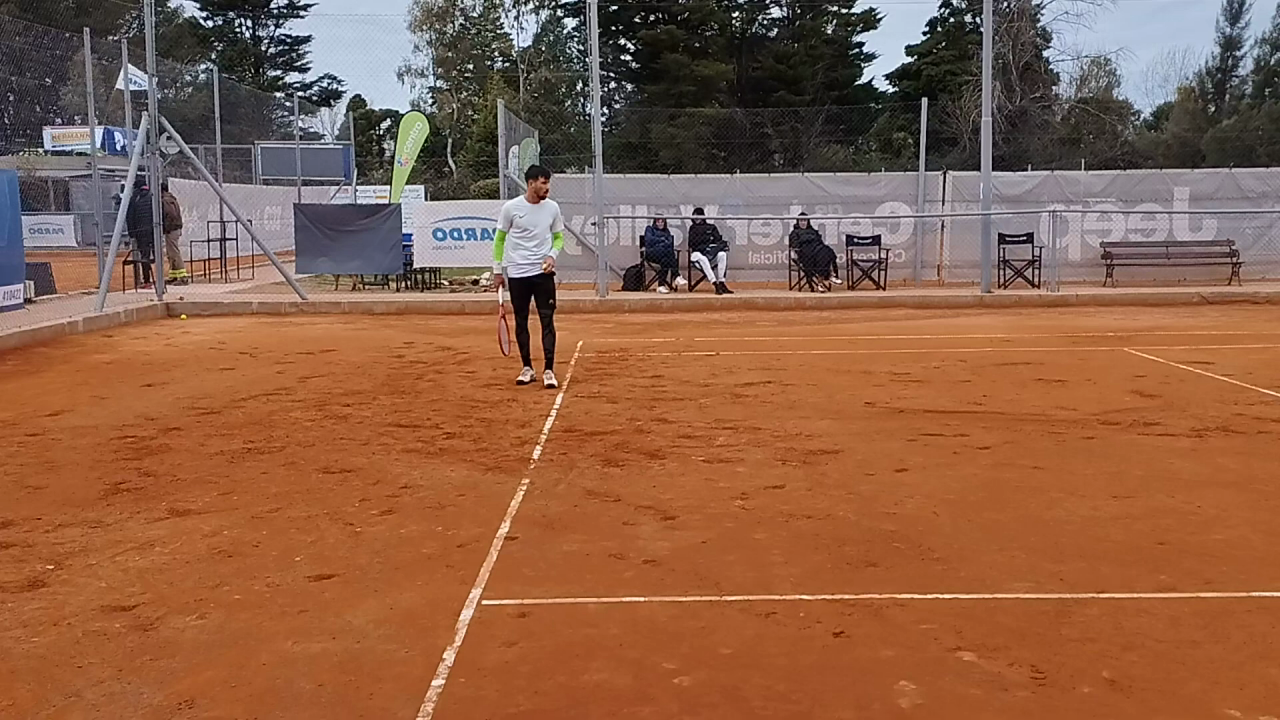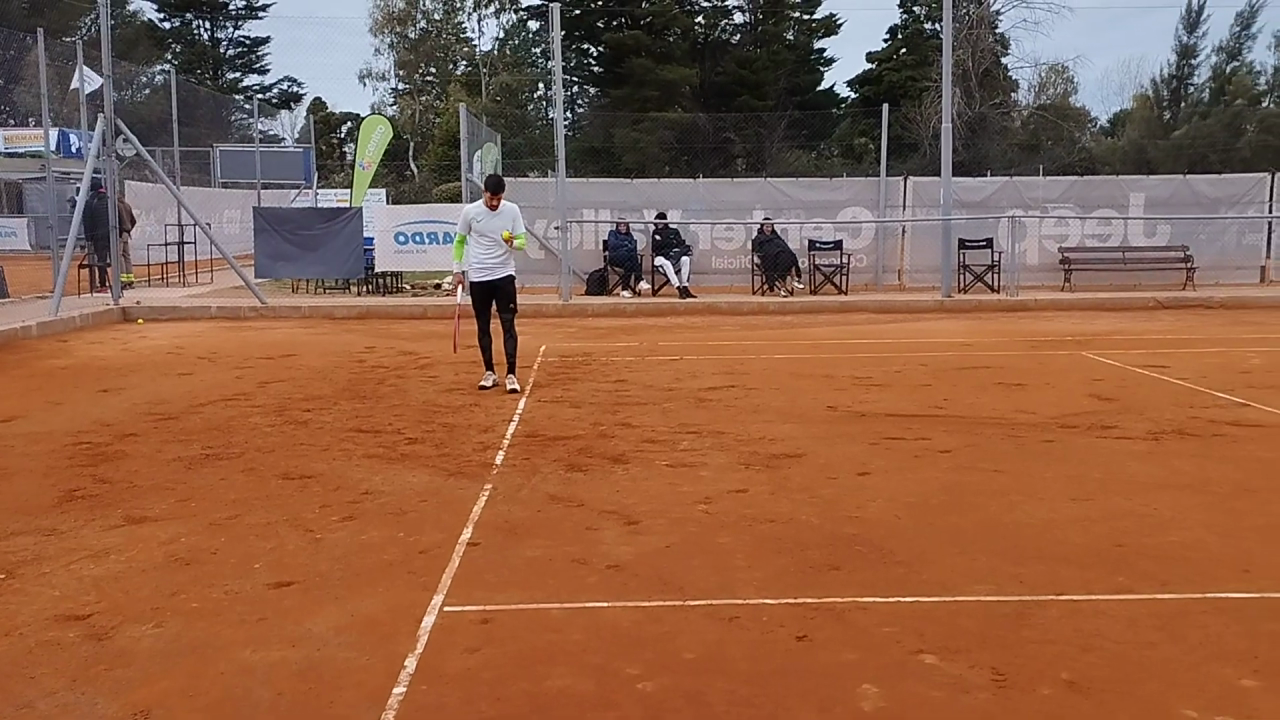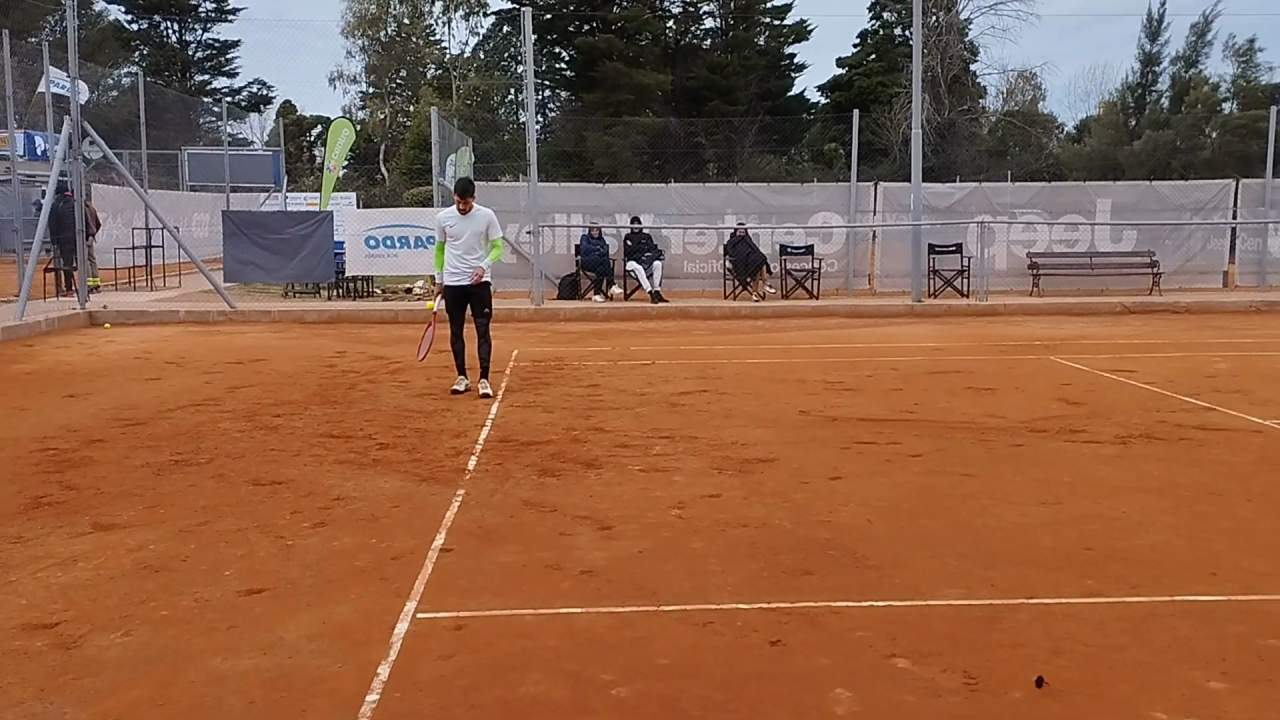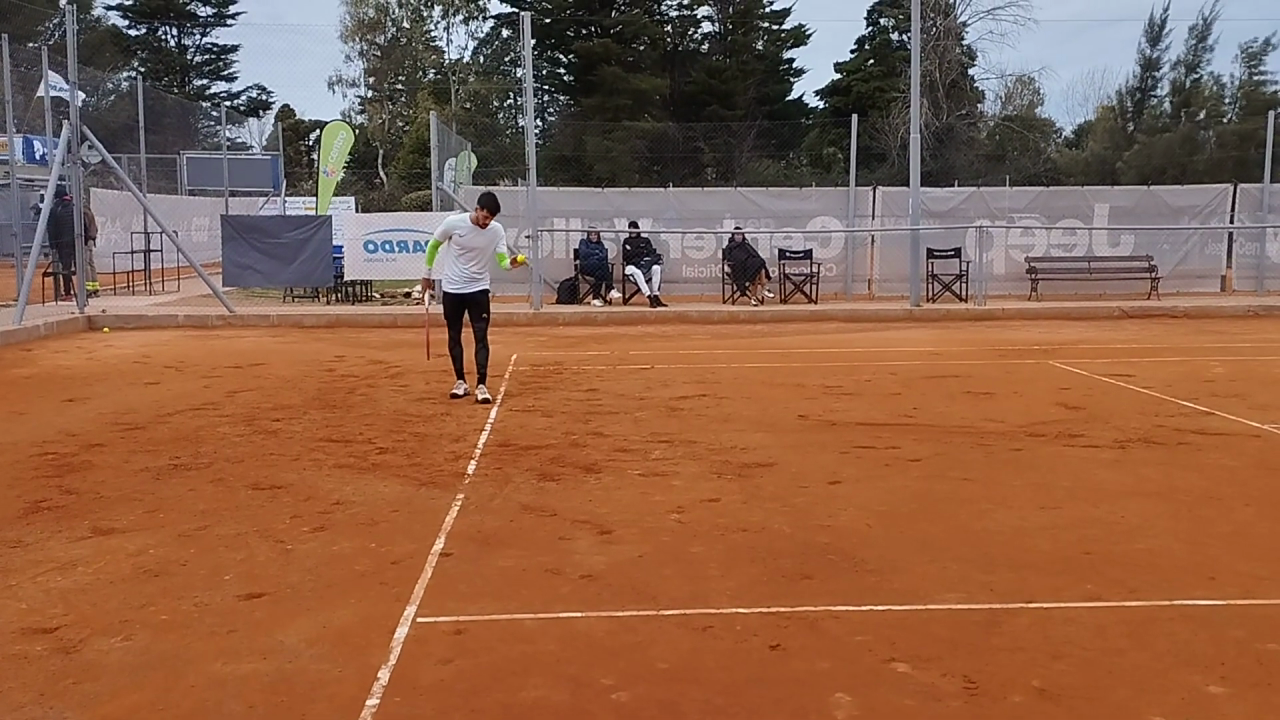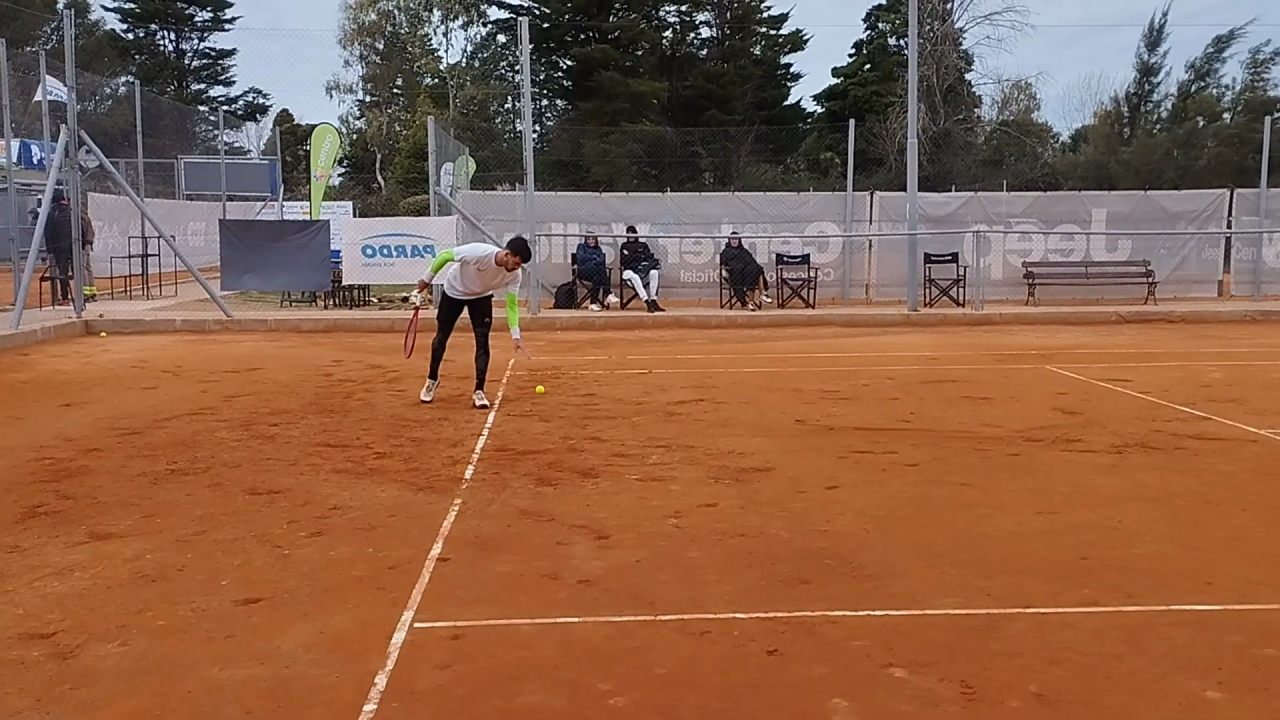
dt=1s
person 1, frame 1
left shoulder: (552, 208)
right shoulder: (511, 207)
left elbow: (559, 237)
right elbow: (500, 239)
left wrist: (552, 255)
right wrist: (497, 270)
left hip: (543, 273)
right hip: (517, 273)
left knee: (547, 320)
right knee: (521, 321)
left ankle: (549, 370)
right ankle: (527, 368)
person 1, frame 2
left shoulder: (511, 210)
right shoulder: (469, 211)
left elbow: (523, 242)
right elbow: (459, 241)
left wrist: (514, 242)
right wrist: (457, 270)
left hip: (504, 275)
right hip: (478, 277)
left knee: (508, 324)
right knee: (483, 326)
left ankle: (511, 374)
right ankle: (490, 372)
person 1, frame 3
left shoulder: (487, 216)
right shoulder: (443, 218)
left elbow: (497, 247)
right elbow: (439, 249)
left wrist: (483, 267)
right wrist: (439, 279)
left hip: (479, 282)
right hip: (453, 283)
left knee: (483, 330)
right knee: (456, 331)
left ankle: (484, 379)
right ankle: (462, 377)
person 1, frame 4
left shoulder: (497, 231)
right shoulder: (453, 223)
left elbow: (502, 258)
right elbow: (433, 246)
left wrist: (511, 263)
right wrist: (428, 275)
left hip: (478, 288)
right hip: (452, 288)
left knee: (481, 335)
right knee: (454, 336)
left ankle: (481, 385)
right ankle: (461, 381)
person 1, frame 5
left shoulder: (514, 274)
right shoulder: (477, 252)
left elbow: (511, 305)
right elbow: (444, 255)
left wrist: (516, 336)
right wrist: (427, 280)
left hip: (481, 297)
right hip: (453, 292)
left knee: (482, 341)
right knee: (442, 336)
left ankle: (479, 391)
right ankle: (432, 380)
